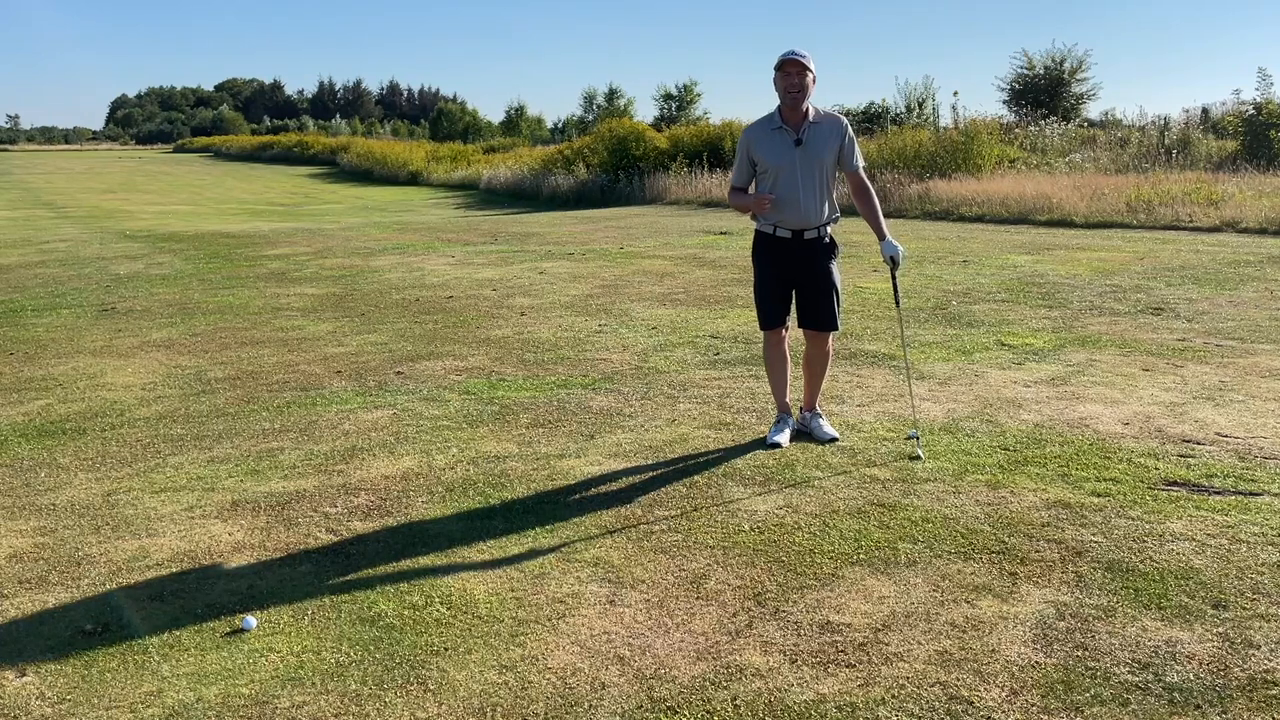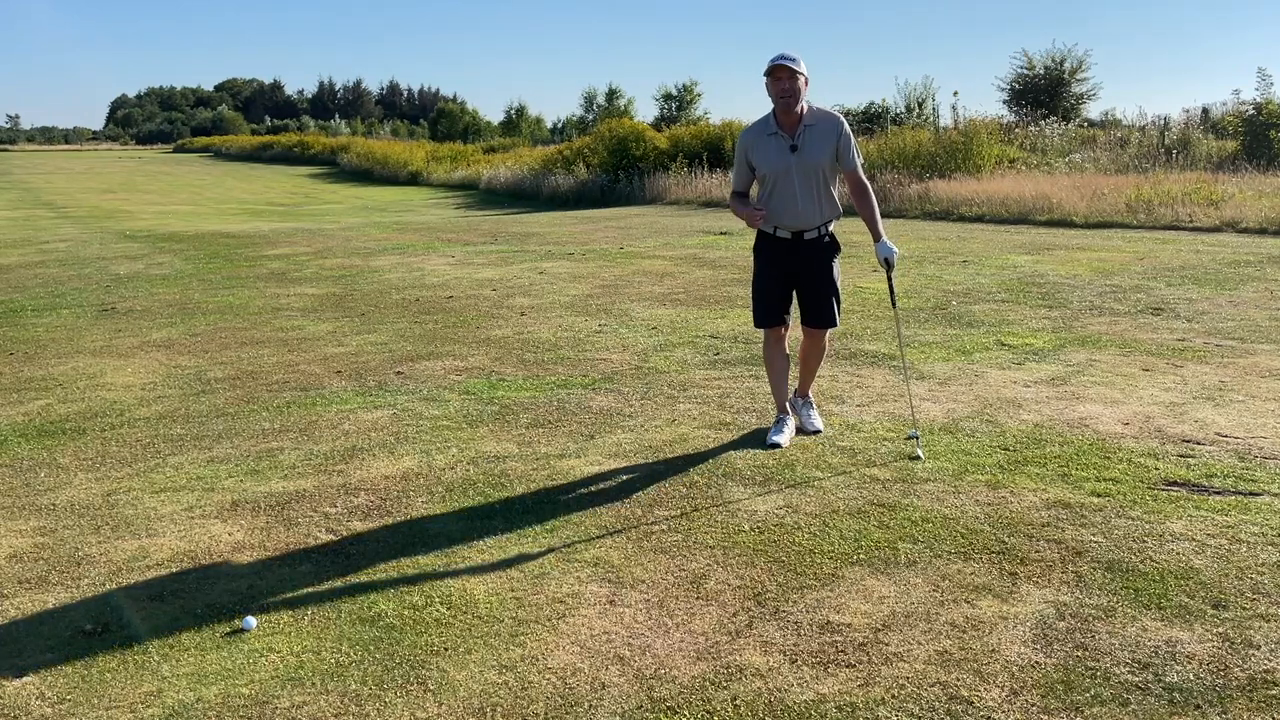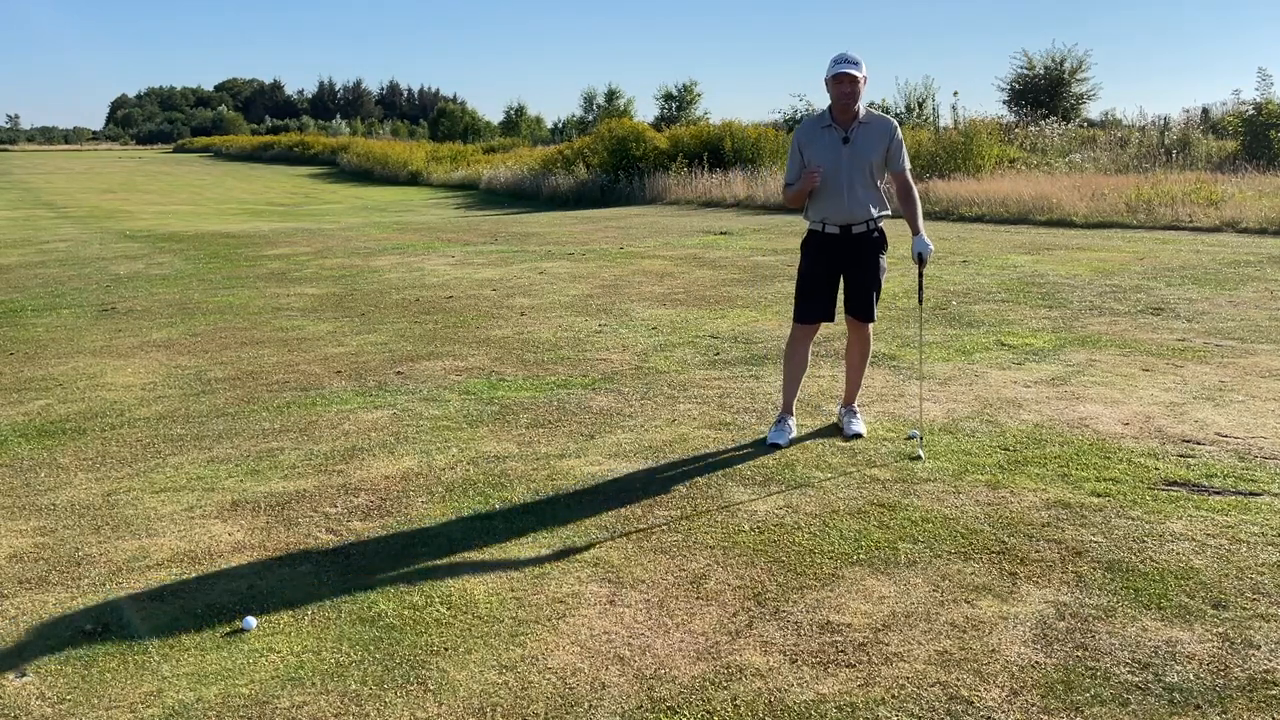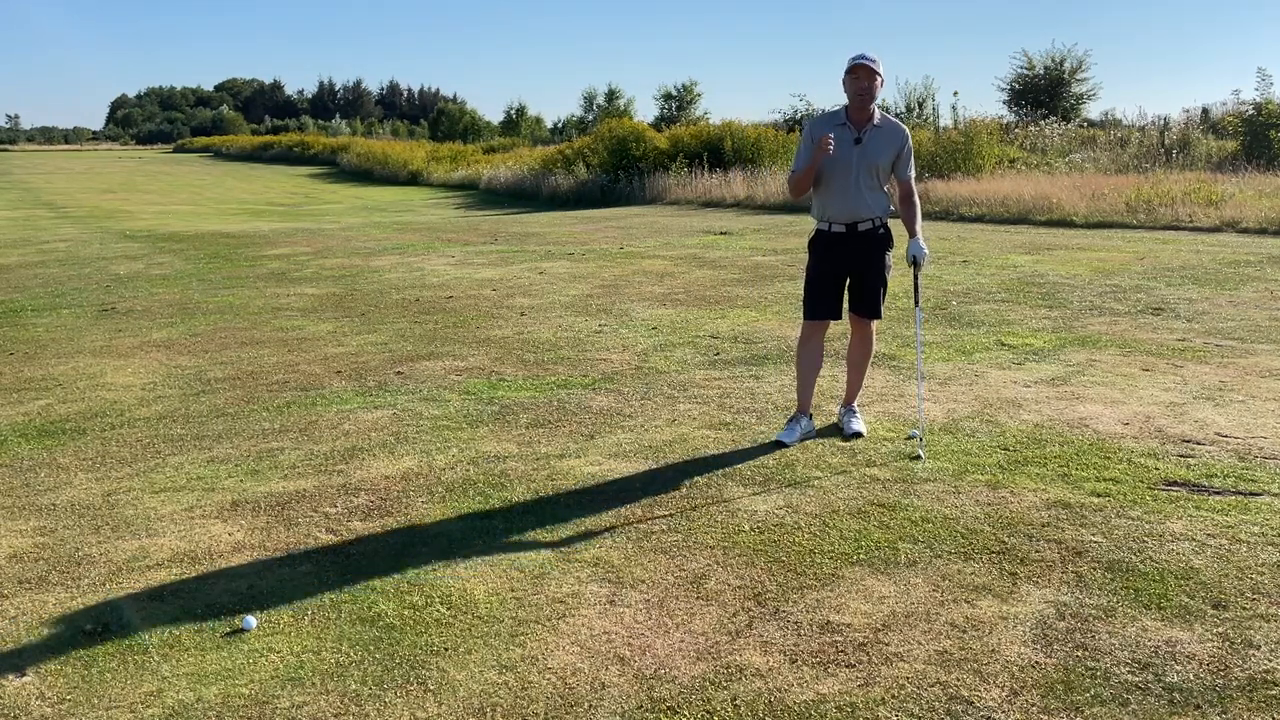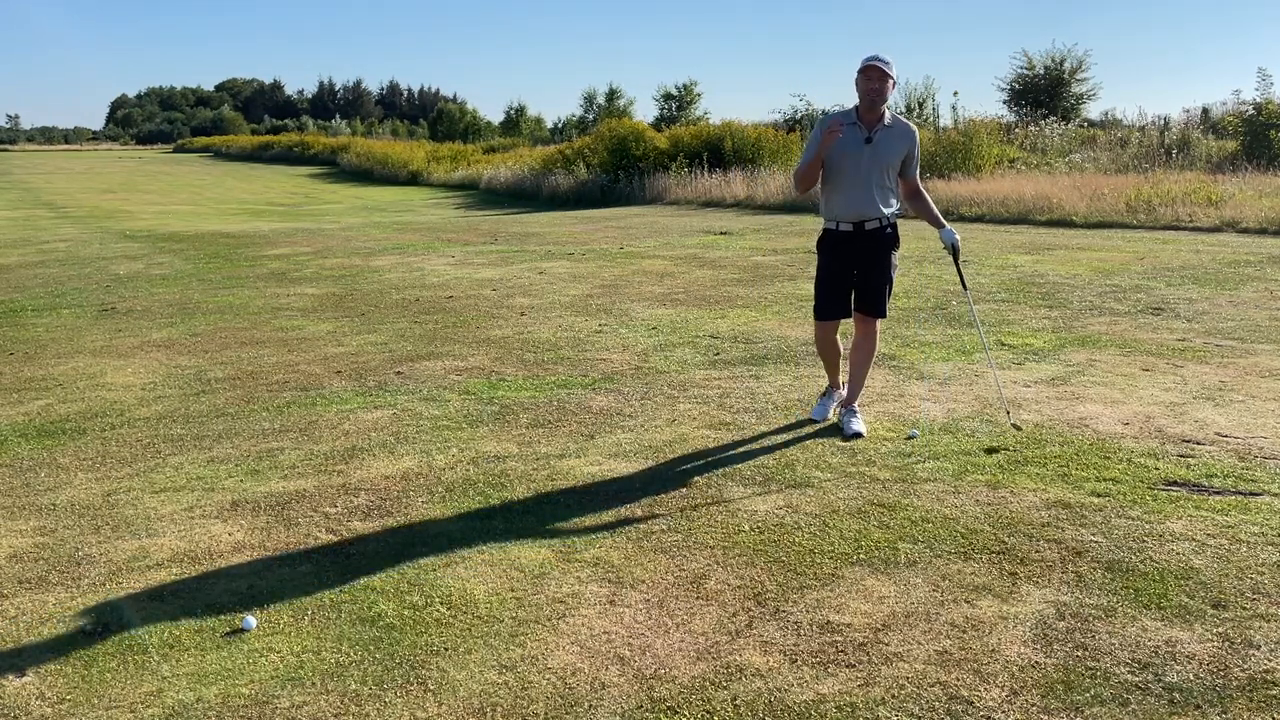
dt=1s
person 1, frame 1
left shoulder: (836, 127)
right shoulder: (754, 134)
left elbow: (859, 185)
right elbow: (735, 193)
left wrist: (884, 238)
right wrist: (751, 202)
left hip: (818, 244)
right hip: (772, 245)
left knee: (820, 335)
right knee: (774, 332)
left ankle: (811, 411)
right ankle: (784, 416)
person 1, frame 2
left shoulder: (833, 126)
right shoulder: (751, 137)
left elbow: (858, 184)
right elbow: (737, 194)
left wrist: (879, 239)
right wrist: (746, 212)
left hip: (819, 243)
right hip: (773, 245)
left knee: (817, 330)
right knee: (774, 331)
left ankle: (803, 397)
right ankle: (783, 415)
person 1, frame 3
left shoulder: (885, 128)
right shoulder: (805, 132)
left elbow: (903, 184)
right elbow: (789, 199)
left wrist: (918, 233)
right wrist: (803, 187)
left hip: (866, 239)
right hip: (821, 239)
left knee: (860, 326)
right knee: (803, 327)
left ankle: (849, 407)
right ankle: (787, 415)
person 1, frame 4
left shoulder: (896, 133)
right shoulder: (817, 127)
left elbow: (907, 192)
right elbow: (795, 190)
left wrist: (915, 237)
right wrist: (816, 158)
left hip: (873, 238)
right hip: (829, 237)
left knee: (864, 324)
right knee: (813, 325)
left ankle: (850, 407)
right ankle: (803, 415)
person 1, frame 5
left shoulder: (906, 133)
right shoulder: (828, 126)
left elbow: (912, 190)
right elbow: (800, 185)
left wrist: (942, 227)
right wrist: (822, 148)
left hip: (880, 237)
right hip: (836, 237)
left knee: (867, 324)
right knee: (825, 325)
left ankle: (850, 406)
right ankle: (833, 387)
